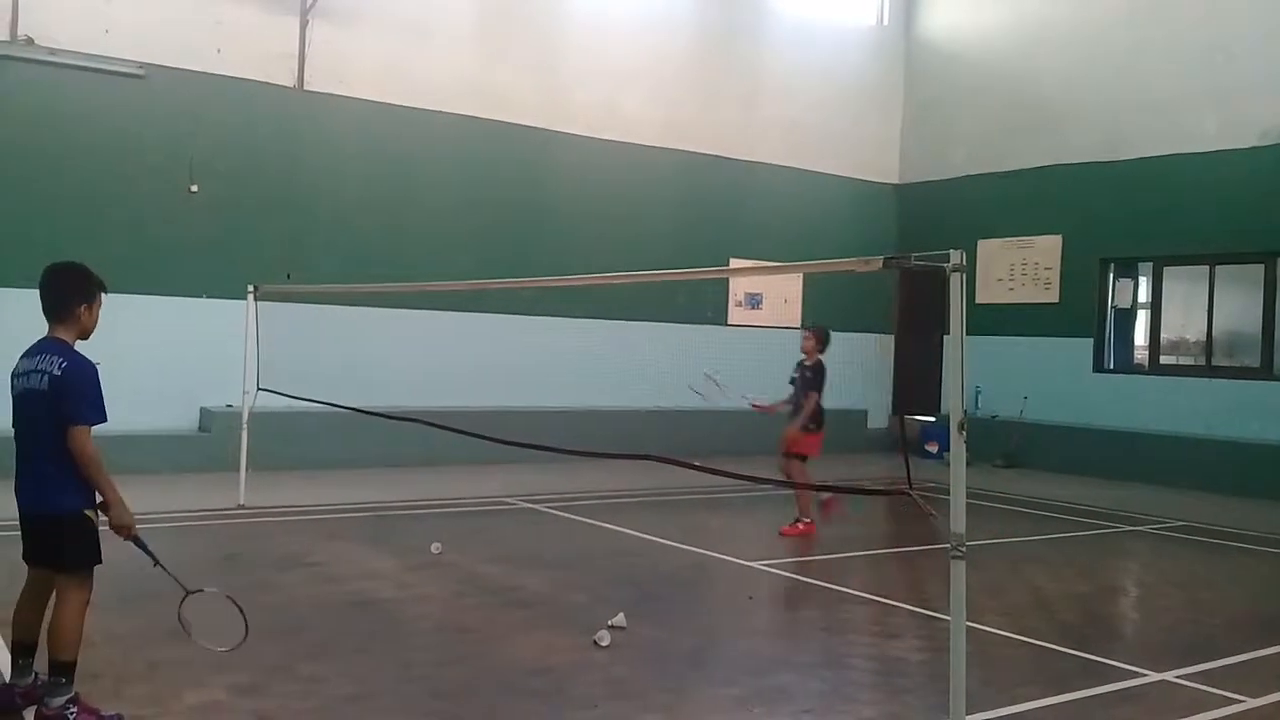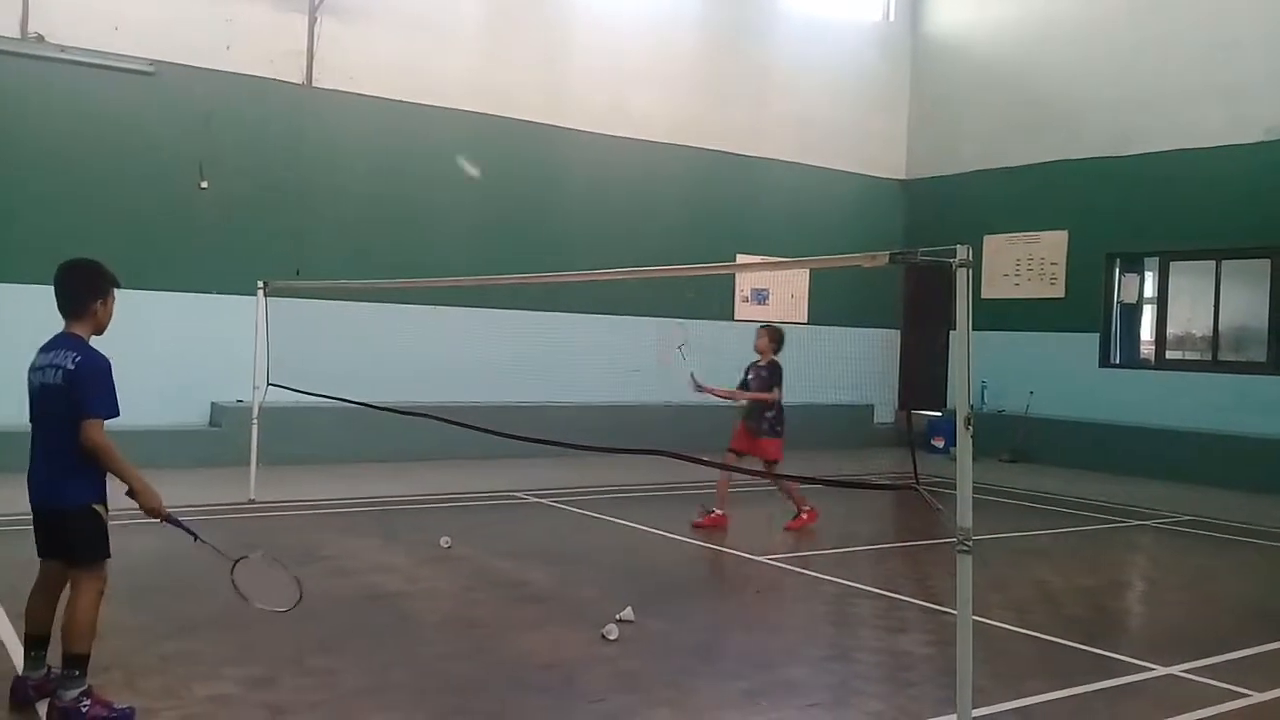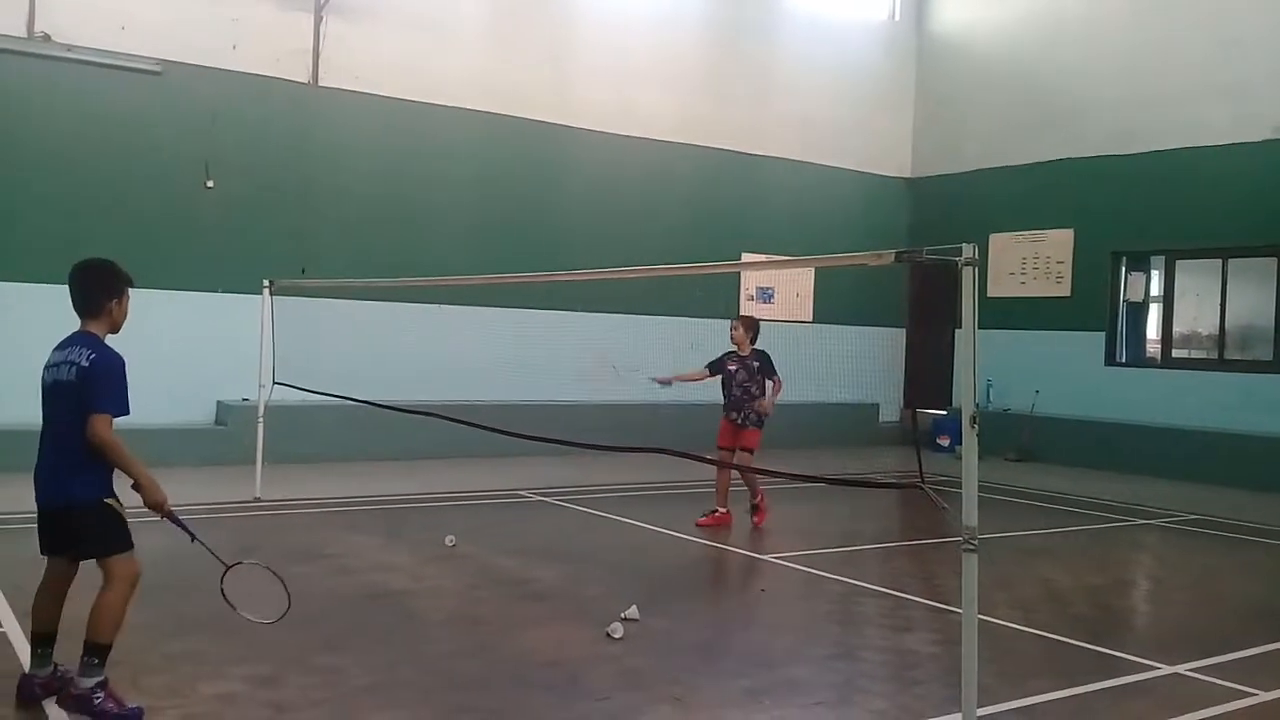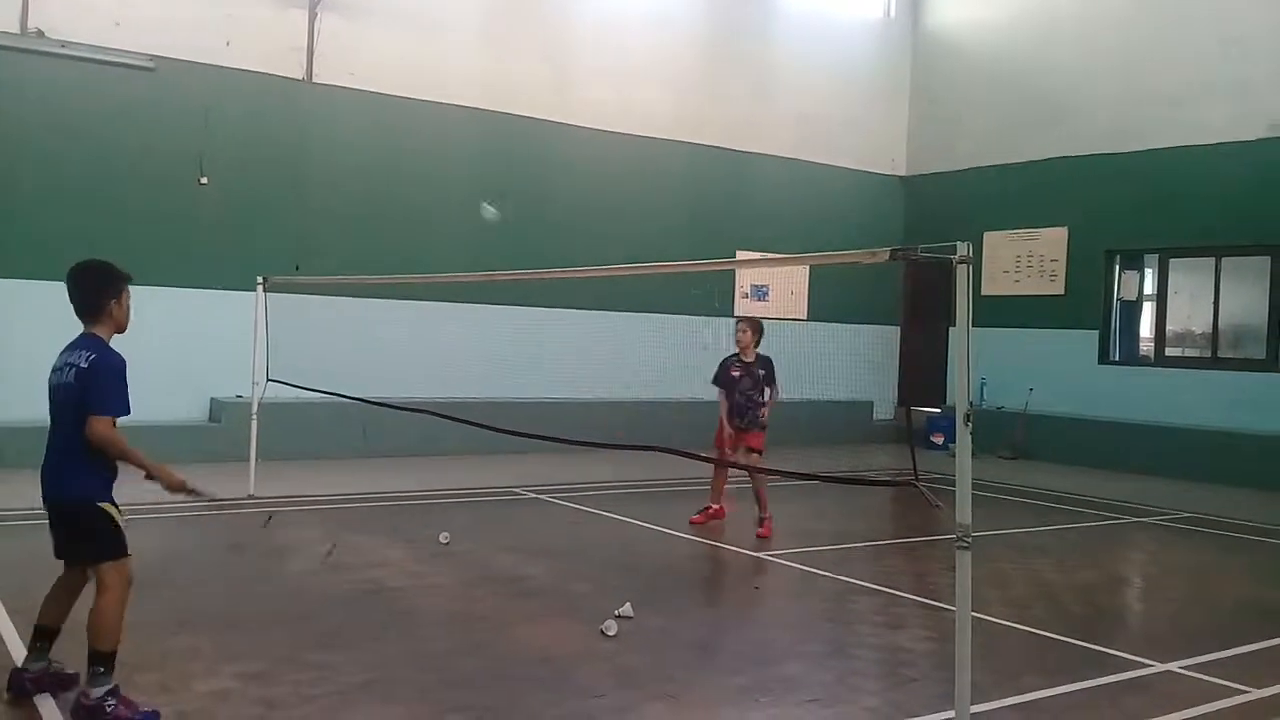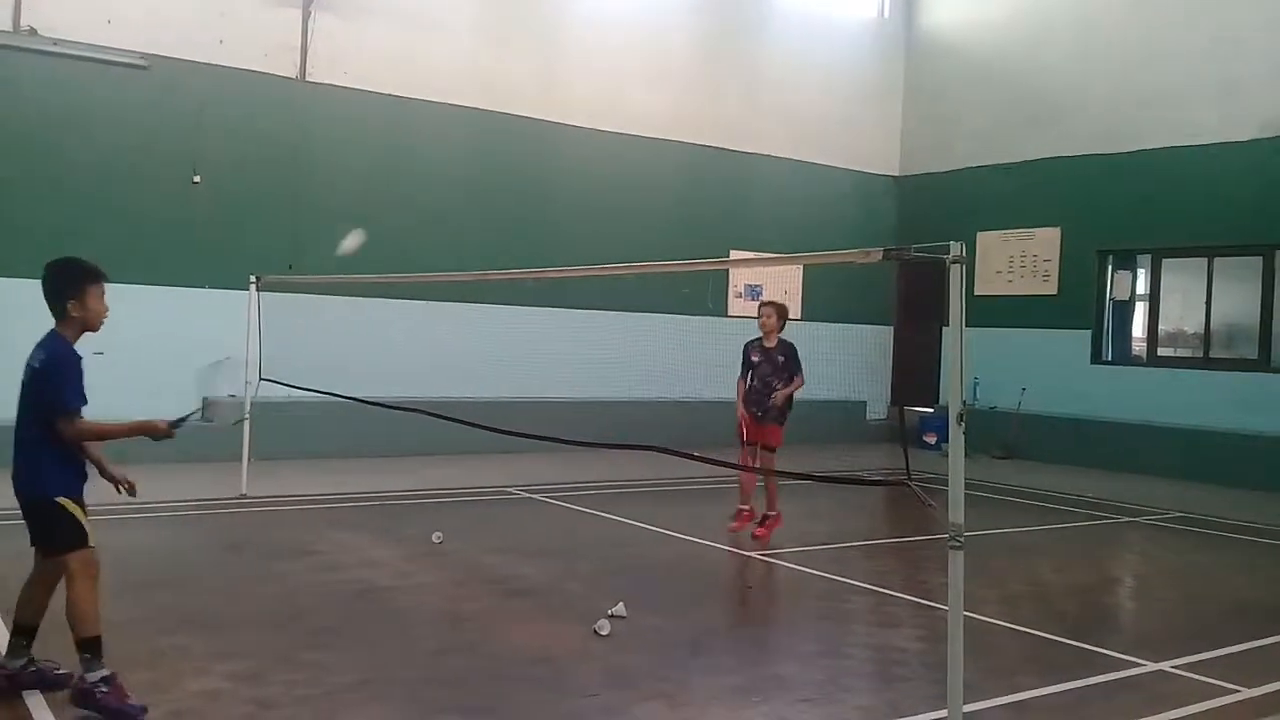
dt=0.3s
person 1, frame 1
right shoulder: (76, 368)
right elbow: (79, 444)
right wrist: (114, 501)
right hip: (66, 500)
left knee: (38, 583)
right knee: (74, 591)
person 1, frame 2
left shoulder: (43, 357)
right shoulder: (90, 363)
right elbow: (92, 436)
right wrist: (138, 485)
left hip: (46, 488)
right hip: (77, 493)
left knee: (51, 577)
right knee: (88, 585)
left ankle: (33, 676)
person 1, frame 3
left shoulder: (59, 354)
right shoulder: (105, 360)
right elbow: (99, 432)
right wrist: (144, 480)
left hip: (52, 484)
right hip: (86, 489)
left knee: (58, 573)
right knee: (123, 574)
left ankle: (39, 674)
right ankle: (88, 683)
person 1, frame 4
left shoulder: (69, 356)
right shoulder: (106, 361)
right elbow: (98, 431)
right wrist: (156, 469)
left hip: (62, 484)
right hip: (84, 488)
left knee: (76, 574)
right knee: (115, 579)
left ankle: (34, 667)
person 1, frame 5
left shoulder: (50, 352)
right shoulder: (61, 359)
right elbow: (69, 428)
left wrist: (106, 469)
right wrist: (139, 428)
left hip: (43, 478)
right hip: (51, 483)
left knee: (48, 568)
right knee: (83, 569)
right ankle: (94, 680)
person 2, frame 1
left shoulder: (817, 369)
right shoulder: (800, 365)
left elbow: (812, 399)
left wrist: (796, 424)
right wrist: (773, 406)
left hip: (809, 425)
right hip: (796, 425)
left knee: (797, 469)
right knee: (786, 467)
left ankle: (806, 521)
right ankle: (824, 496)
person 2, frame 2
left shoulder: (774, 367)
right shoulder: (752, 368)
left elbow: (774, 396)
right elbow: (737, 394)
left wrist: (748, 396)
right wrist: (708, 389)
left hip: (769, 427)
right hip: (748, 423)
left knee: (774, 473)
right knee: (728, 463)
left ankle: (805, 511)
right ankle: (717, 513)
person 2, frame 3
left shoulder: (761, 357)
right shoulder: (726, 359)
left elbow: (777, 382)
right elbow: (701, 374)
left wrist: (770, 400)
right wrist: (672, 378)
left hip: (752, 420)
right hip: (730, 417)
left knee: (742, 465)
right knee: (723, 462)
left ankle: (757, 499)
right ankle: (721, 511)
person 2, frame 4
left shoulder: (765, 362)
right shoulder: (728, 363)
left elbow: (773, 390)
right elbow: (723, 395)
left wrist: (768, 407)
right wrist: (725, 423)
left hip: (755, 424)
right hip: (731, 421)
left knee: (753, 467)
right knee: (721, 464)
left ankle: (764, 517)
right ankle: (715, 507)
person 2, frame 5
left shoulder: (788, 349)
right shoulder: (750, 347)
left elbow: (799, 379)
right elbow: (743, 378)
left wrist: (784, 392)
right wrist: (739, 403)
left hip: (775, 414)
right hip: (750, 410)
left knee: (766, 464)
right knee: (746, 460)
left ankle: (771, 514)
right ankle: (745, 509)
